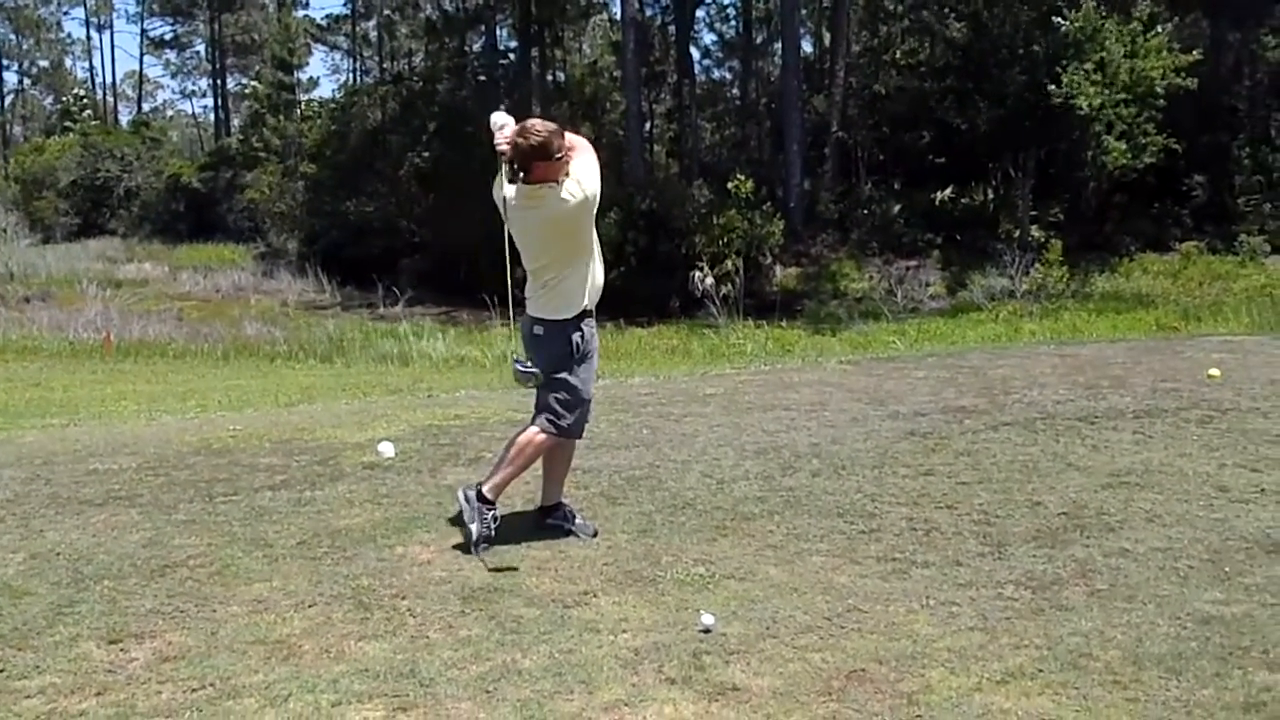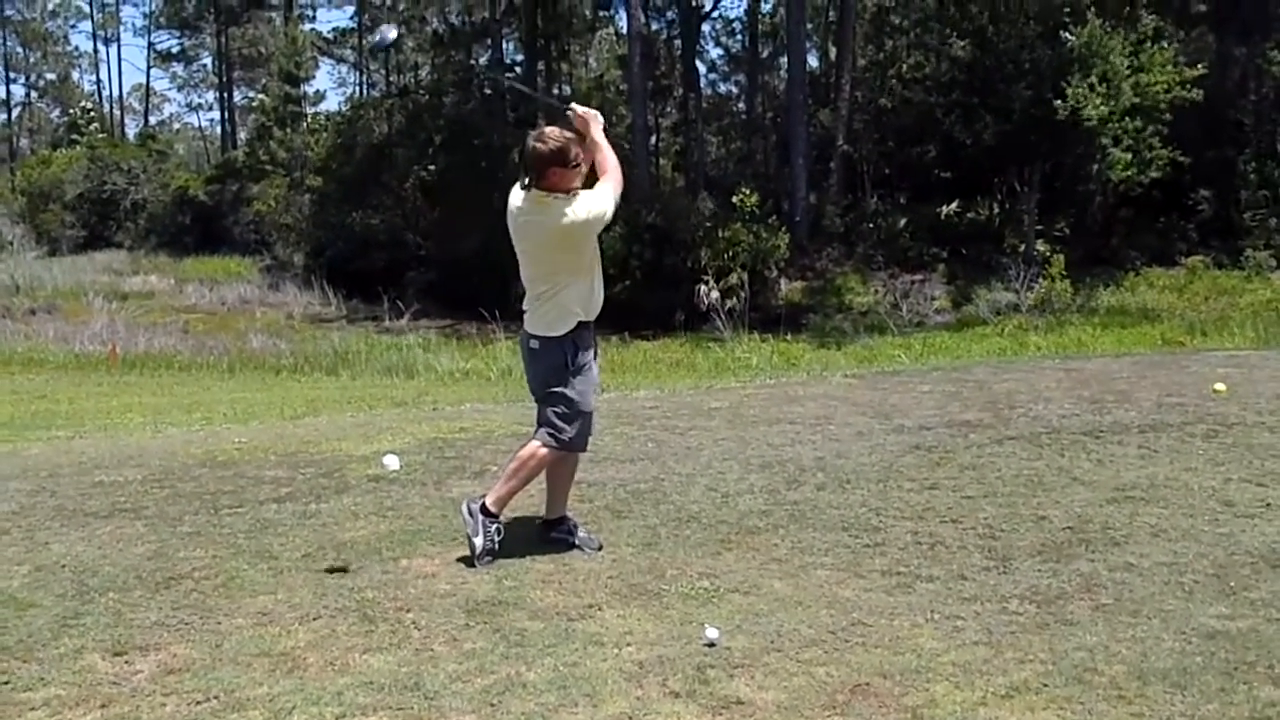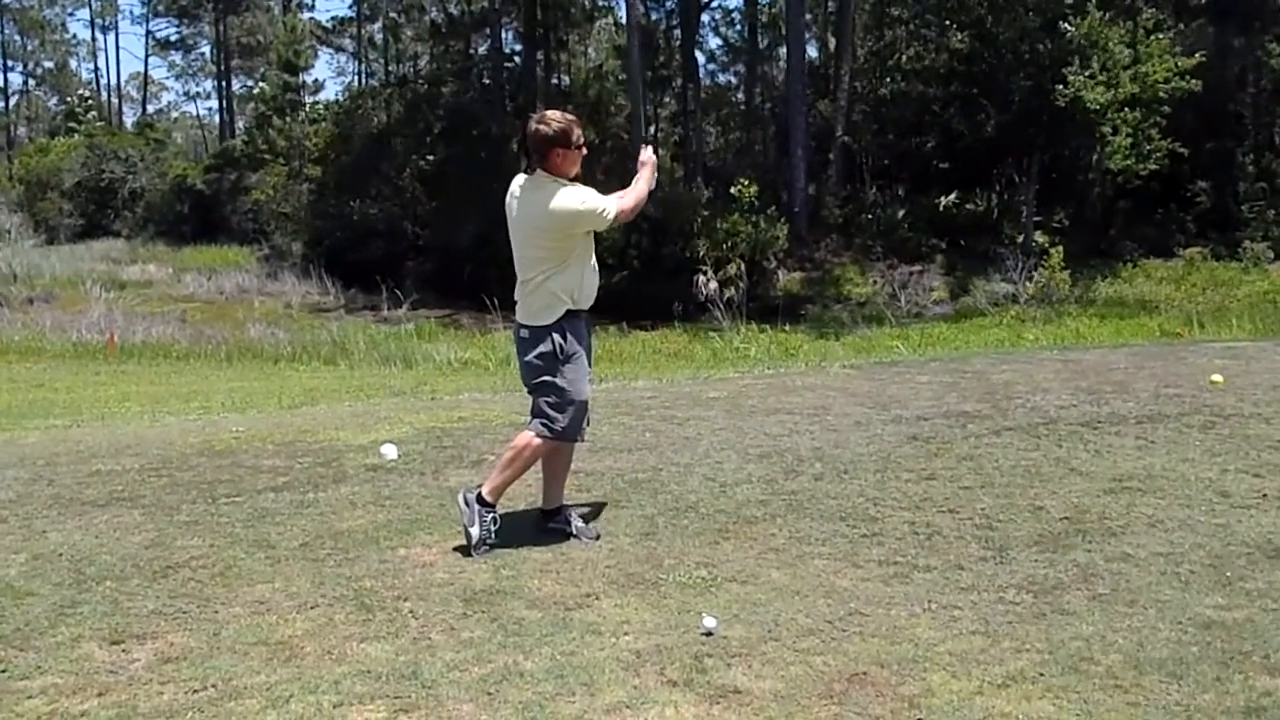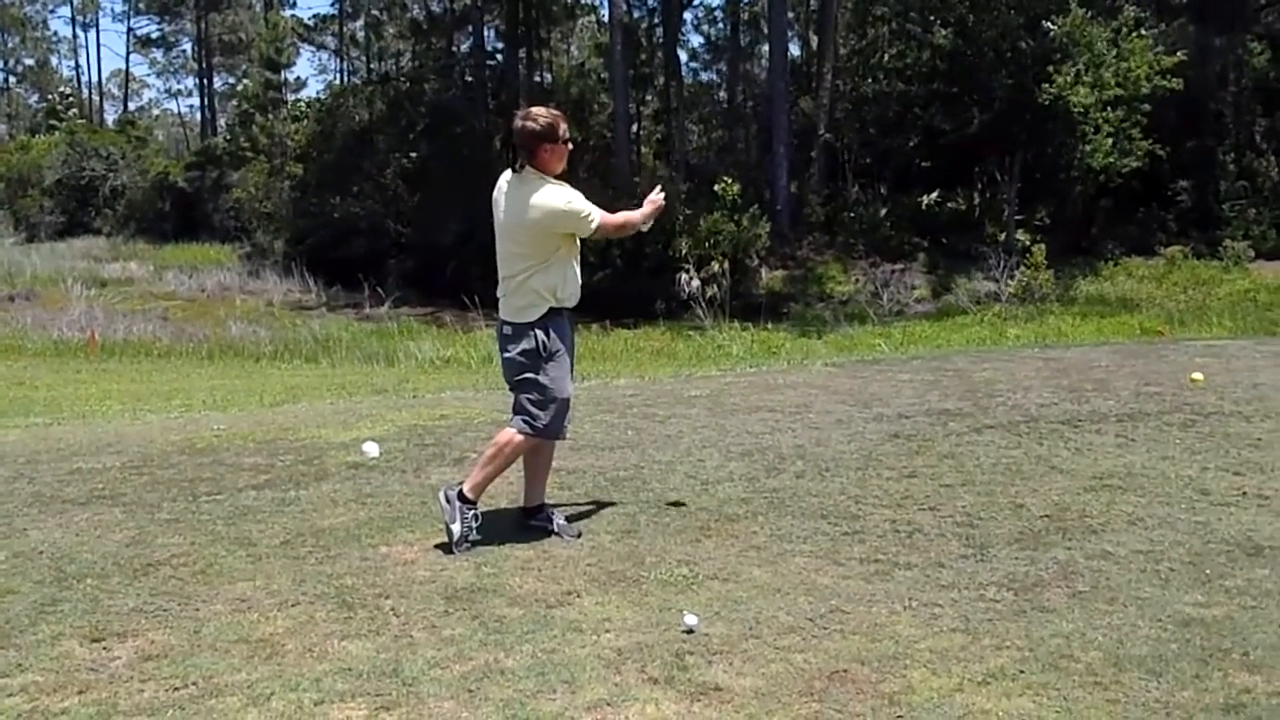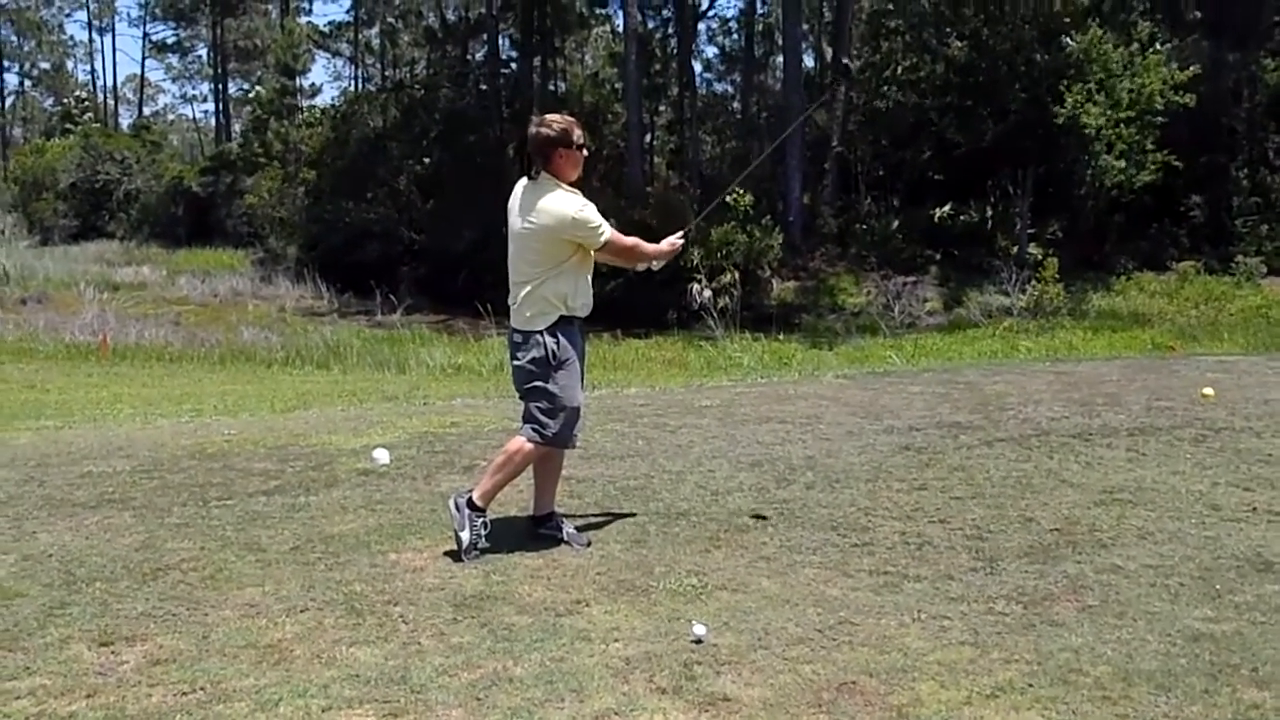
dt=0.4s
person 1, frame 1
left shoulder: (509, 194)
right shoulder: (574, 200)
right elbow: (584, 147)
left wrist: (516, 142)
right wrist: (521, 141)
left hip: (545, 319)
right hip: (567, 326)
left knee: (567, 418)
right knee: (553, 421)
left ankle: (552, 506)
right ankle: (484, 497)
person 1, frame 2
left shoulder: (520, 199)
right shoulder: (574, 216)
left elbow: (575, 185)
right elbow: (612, 182)
left wrist: (585, 137)
right wrist: (595, 132)
left hip: (546, 331)
right hip: (565, 338)
left knee: (571, 428)
right knee: (557, 432)
left ankle: (556, 518)
right ankle: (487, 509)
person 1, frame 3
left shoulder: (521, 187)
right shoulder: (569, 201)
right elbow: (623, 210)
left wrist: (631, 185)
right wrist: (646, 175)
left hip: (545, 319)
right hip: (556, 326)
left knee: (568, 419)
right knee: (553, 423)
left ankle: (553, 508)
right ankle: (483, 499)
person 1, frame 4
left shoulder: (508, 184)
right shoulder: (556, 200)
right elbow: (610, 225)
left wrist: (631, 221)
right wrist: (646, 212)
left hip: (528, 317)
right hip: (539, 323)
left knee: (549, 416)
right knee: (535, 420)
left ankle: (535, 506)
right ankle: (465, 496)
person 1, frame 5
left shoulder: (526, 191)
right shoulder: (568, 207)
right elbow: (620, 248)
left wrist: (637, 259)
right wrist: (659, 252)
left hip: (543, 325)
right hip: (549, 331)
left knee: (559, 426)
right knee: (544, 429)
left ankle: (544, 515)
right ankle: (474, 504)
